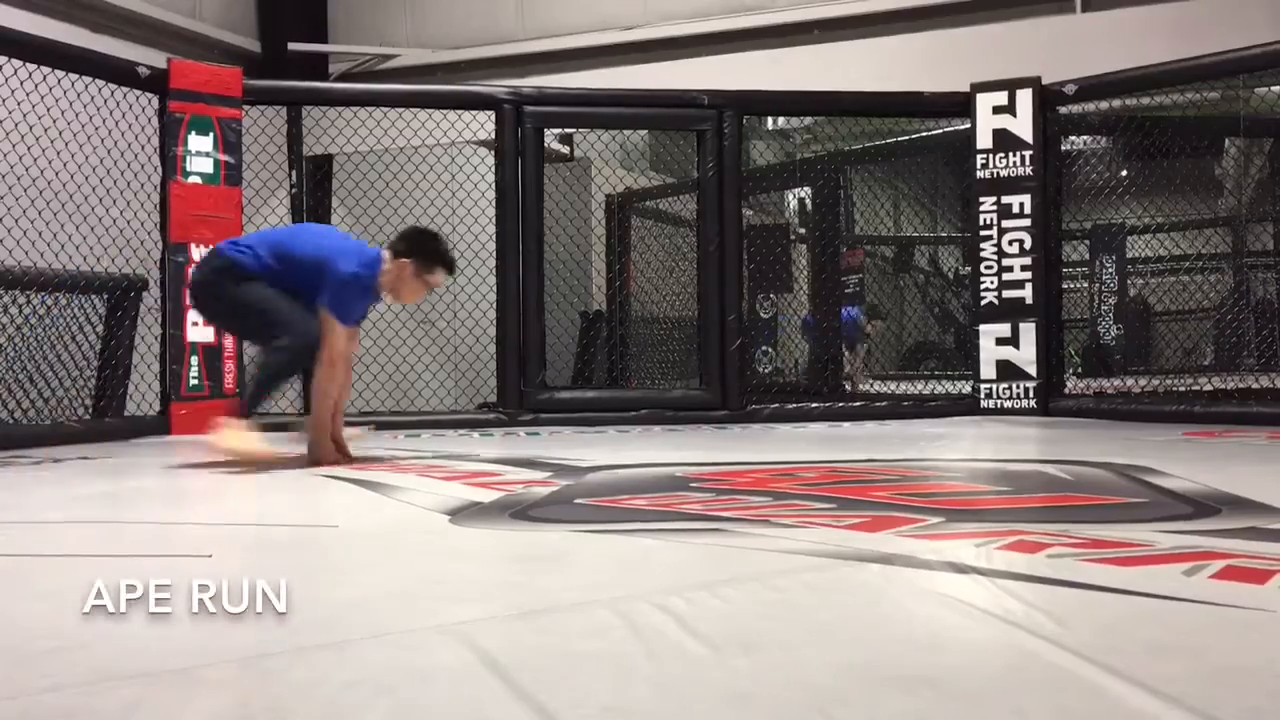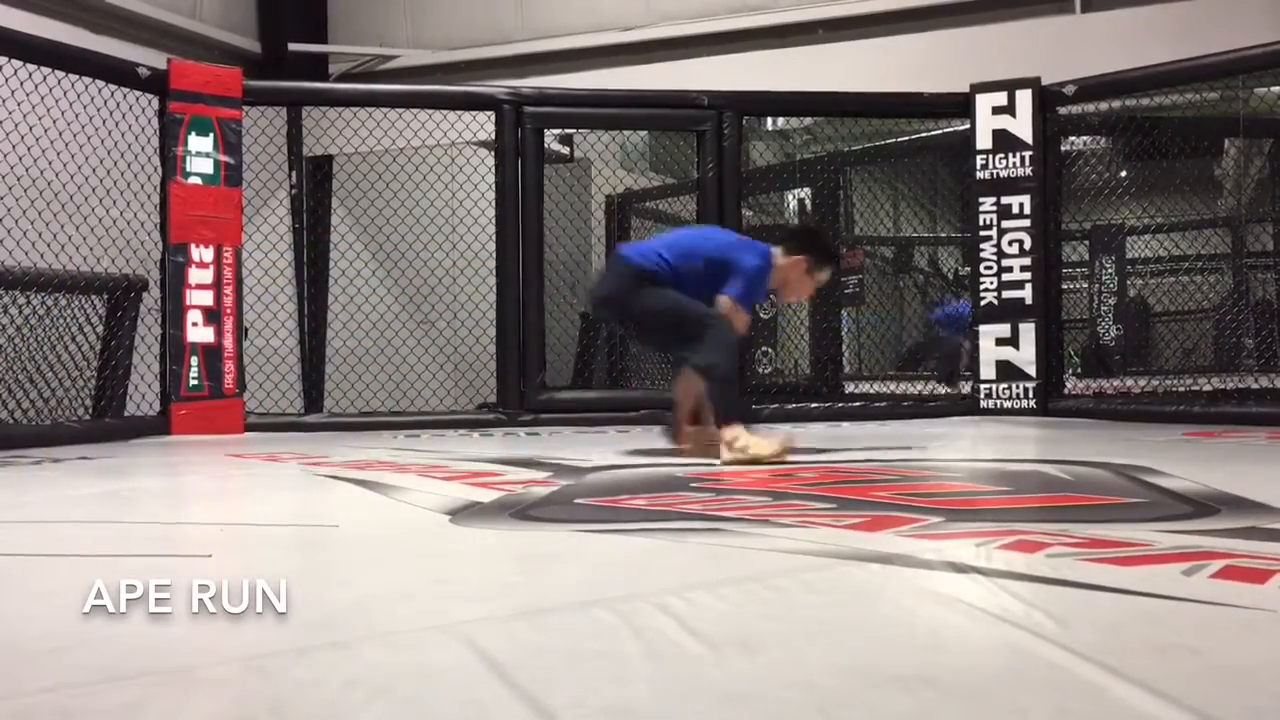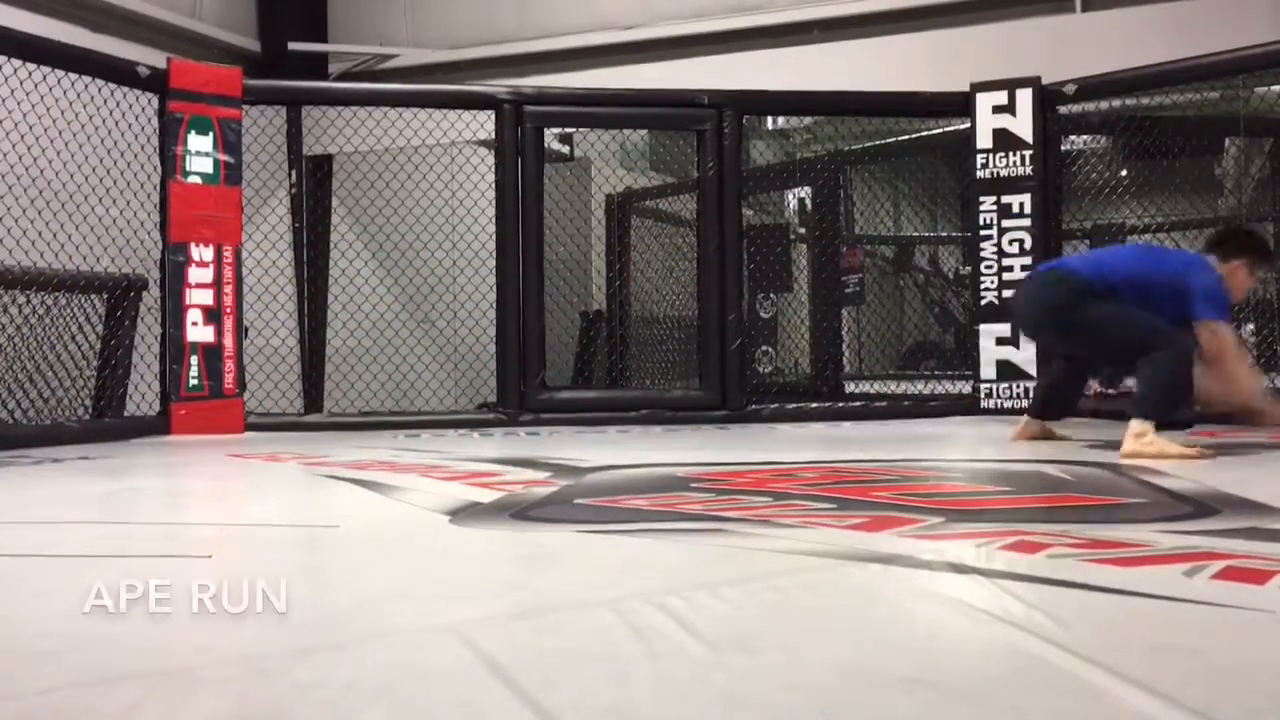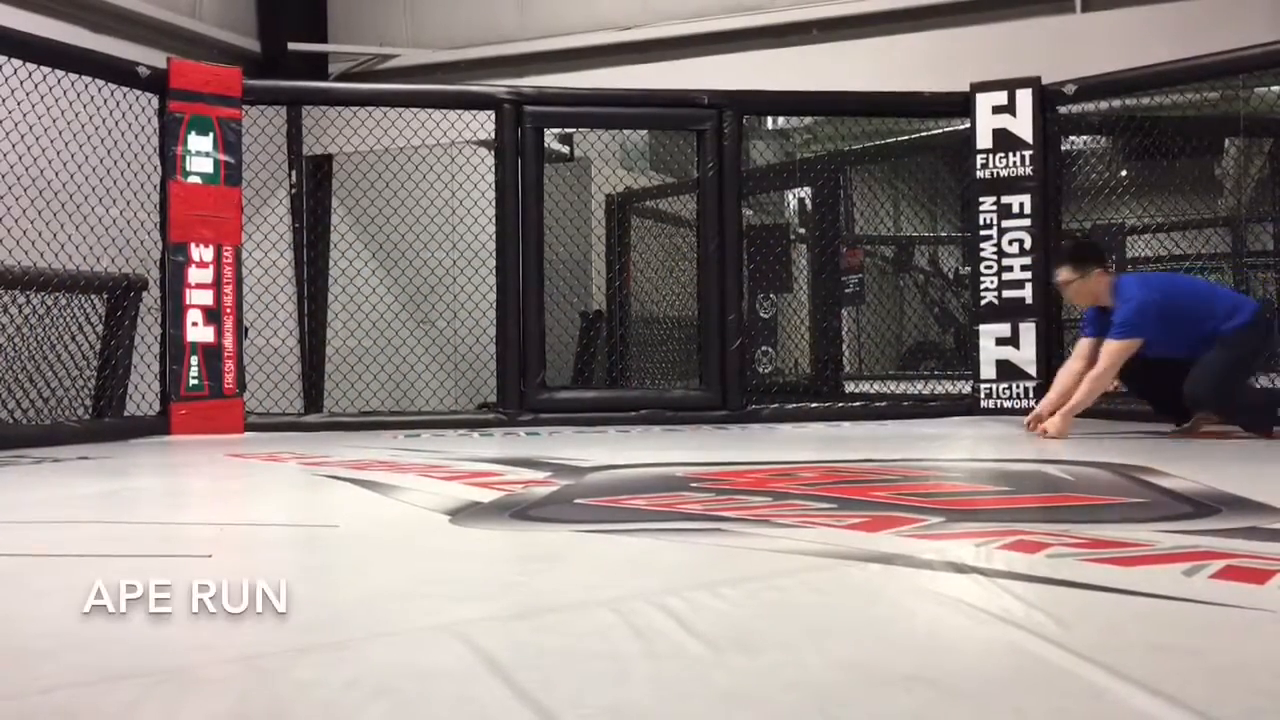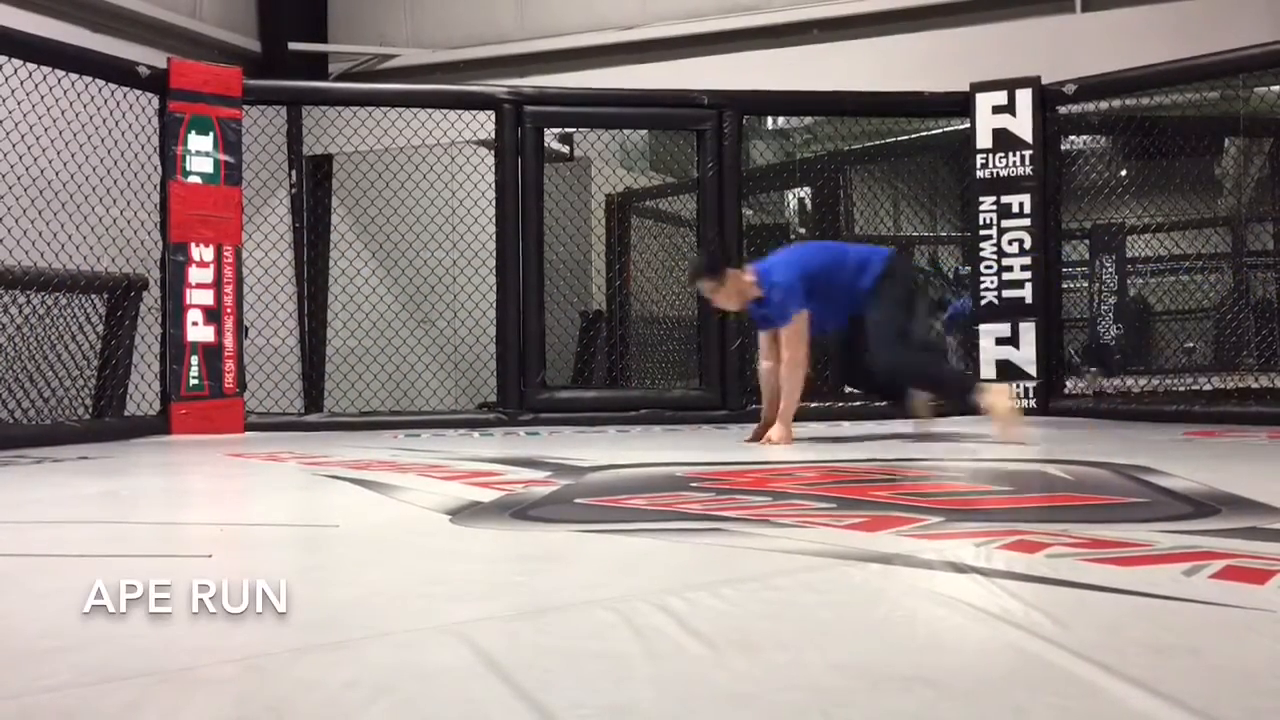
dt=1s
person 1, frame 1
left shoulder: (369, 275)
right shoulder: (353, 274)
left elbow: (342, 358)
right elbow: (332, 359)
left wrist: (333, 428)
right wrist: (320, 436)
right hip: (223, 276)
right knee: (303, 337)
right ankle: (238, 424)
person 1, frame 2
left shoulder: (746, 257)
right shoulder: (754, 264)
right elbow: (724, 341)
left hip: (618, 286)
right hip: (627, 285)
left knee: (700, 345)
right knee: (717, 335)
left ankle: (689, 429)
right ankle: (733, 437)
person 1, frame 3
left shoulder: (1176, 268)
right shoulder: (1206, 281)
right elbow: (1231, 362)
left hip: (1034, 300)
right hip: (1060, 300)
right knee: (1173, 348)
left ankle: (1035, 421)
right ankle: (1141, 434)
person 1, frame 4
left shoulder: (1136, 300)
right shoulder: (1099, 310)
left elbow: (1104, 371)
right elbow: (1076, 364)
left wrist: (1064, 417)
right wrist: (1045, 408)
left hip: (1241, 329)
left knee: (1201, 390)
right ankle: (1199, 415)
person 1, frame 5
left shoulder: (783, 283)
right shoulder: (758, 294)
left elbow: (794, 360)
right elbow: (770, 360)
left wrist: (783, 424)
right wrist: (768, 420)
left hip: (885, 279)
right hip: (865, 293)
left knee: (888, 359)
right knee: (853, 367)
left ankle: (983, 395)
right ankle: (916, 399)
